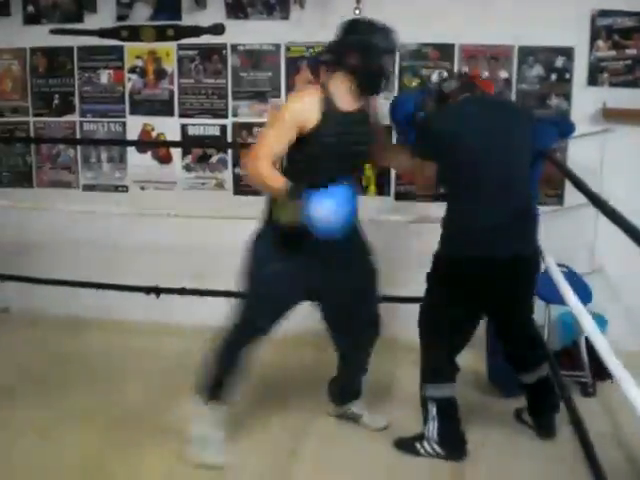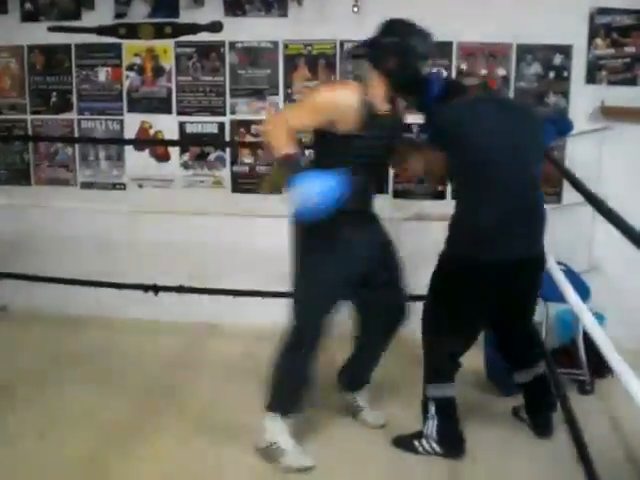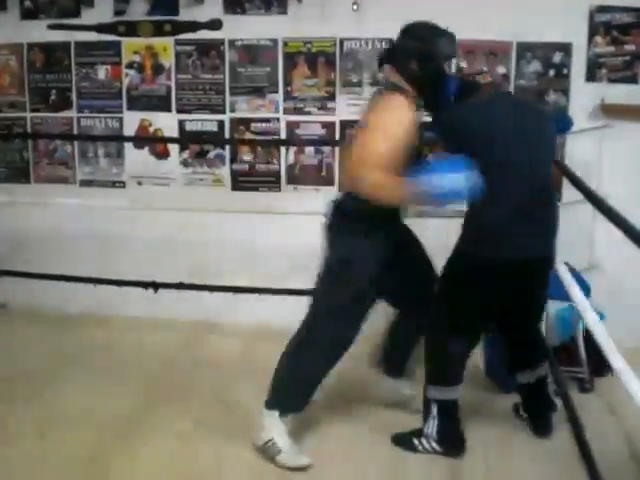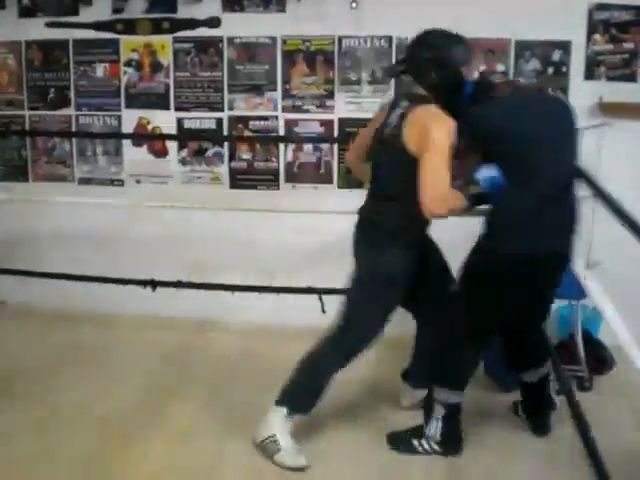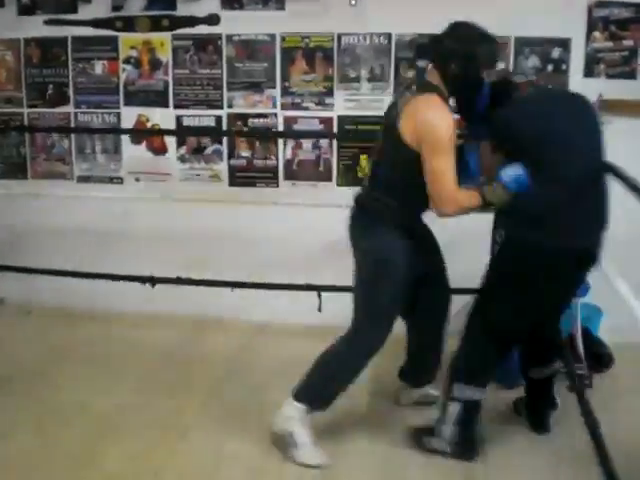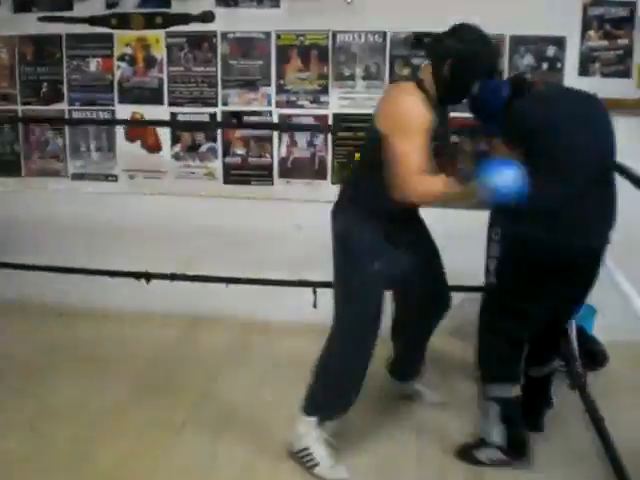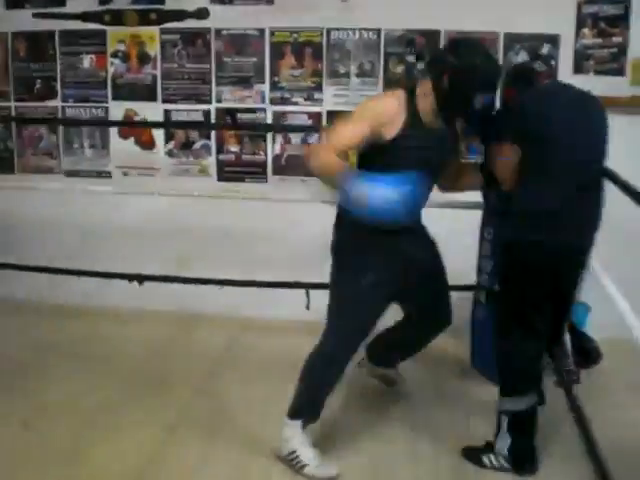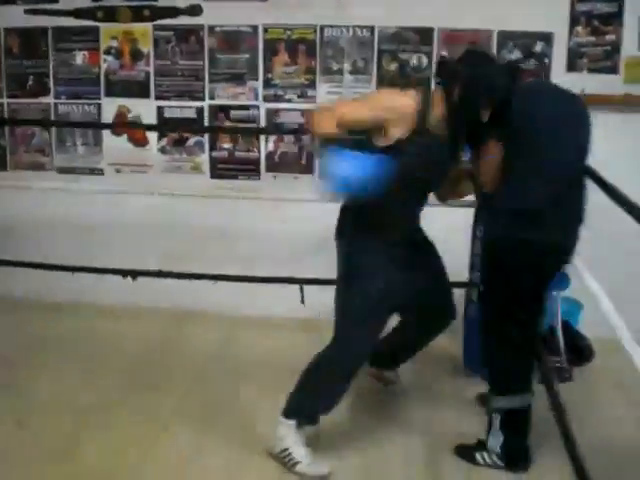
dt=0.1s
person 1, frame 1
left shoulder: (365, 110)
right shoulder: (307, 102)
right elbow: (257, 165)
right wrist: (294, 199)
left hip: (338, 233)
right hip: (288, 234)
left knee: (361, 323)
right knee: (252, 322)
left ankle: (347, 399)
right ankle: (208, 412)
person 1, frame 2
left shoulder: (392, 107)
right shoulder: (343, 98)
right elbow: (276, 126)
right wrist: (291, 168)
left hip: (361, 224)
right hip: (326, 231)
left knee: (388, 310)
right knee: (309, 324)
left ankle: (353, 391)
right ankle: (275, 426)
person 1, frame 3
left shoulder: (395, 102)
right shoulder: (398, 110)
right elbow: (363, 178)
right wrist: (414, 187)
left hip: (380, 227)
right hip: (358, 233)
left knee: (422, 295)
right knee: (330, 326)
left ankle: (393, 375)
right ankle: (272, 425)
person 1, frame 4
left shoulder: (400, 108)
right shoulder: (437, 123)
left elbow: (355, 160)
right elbow: (433, 204)
right wrist: (473, 196)
left hip: (396, 233)
right hip: (391, 241)
left knee: (441, 306)
right knee: (354, 334)
left ankle: (419, 385)
right ankle: (276, 423)
person 1, frame 5
left shoulder: (422, 100)
right shoulder: (434, 114)
right elbow: (446, 201)
right wrist: (494, 194)
left hip: (403, 223)
right hip: (382, 230)
left knee: (432, 303)
right knee: (372, 329)
left ankle: (417, 384)
right ankle: (294, 417)
person 1, frame 6
left shoulder: (427, 99)
right shoulder: (409, 102)
right elbow: (411, 185)
right wrist: (469, 187)
left hip: (400, 222)
right hip: (364, 223)
left knee: (431, 299)
right knee: (356, 325)
left ankle: (404, 377)
right ankle: (309, 431)
person 1, frame 7
left shoulder: (448, 120)
right shoulder: (391, 108)
left elbow: (445, 173)
right elbow: (320, 156)
right wrist: (353, 183)
left hip: (407, 233)
right hip: (365, 235)
left knee: (433, 314)
right knee: (347, 330)
left ankle: (381, 359)
right ankle: (294, 434)
person 1, frame 8
left shoulder: (449, 134)
right shoulder: (400, 106)
left elbow: (435, 185)
right elbow: (323, 118)
left hip: (404, 236)
right hip: (367, 234)
left knee: (437, 311)
right knee: (353, 340)
left ankle: (380, 362)
right ankle: (289, 430)
person 2, frame 1
left shoulder: (436, 120)
right shoulder: (520, 117)
left elbow: (426, 177)
left wrist: (407, 141)
left hip: (467, 250)
right hip: (522, 249)
left knee: (439, 334)
right knee: (519, 329)
left ankle: (443, 435)
right ankle: (544, 413)
person 2, frame 2
left shoulder: (449, 115)
right shoulder: (529, 118)
left elbow: (436, 165)
left hip: (474, 251)
right hip: (527, 250)
left knee: (443, 335)
right knee: (518, 328)
left ankle: (441, 434)
right ankle: (541, 412)
person 2, frame 3
left shoulder: (463, 114)
right shoulder: (539, 116)
left hip: (486, 250)
right hip: (538, 251)
left knee: (448, 332)
right knee: (523, 328)
left ankle: (442, 431)
right ankle: (539, 411)
person 2, frame 4
left shoulder: (482, 115)
right shoulder: (556, 107)
left hip: (510, 246)
right hip: (555, 245)
left knee: (462, 333)
right knee: (526, 327)
left ankle: (441, 432)
right ankle: (537, 412)
person 2, frame 5
left shoulder: (509, 117)
right shoulder: (582, 107)
left elbow: (493, 165)
left hip: (534, 241)
right hip: (582, 241)
left knee: (487, 330)
right knee: (543, 324)
left ankle: (456, 431)
right ankle: (539, 409)
person 2, frame 6
left shoulder: (522, 112)
right shoulder: (594, 107)
left wrist: (493, 127)
left hip: (541, 238)
right hip: (590, 240)
left knee: (501, 325)
right knee: (549, 324)
left ankle: (504, 439)
right ankle: (533, 408)
person 2, frame 7
left shoulder: (521, 107)
right shoulder: (593, 107)
left elbow: (507, 179)
left wrist: (495, 143)
left hip: (532, 237)
right hip: (577, 238)
left knee: (518, 334)
right knee: (543, 326)
left ankle: (515, 448)
right ankle: (524, 402)
person 2, frame 8
left shoulder: (507, 104)
right shoulder: (575, 107)
left elbow: (487, 181)
left wrist: (483, 144)
left hip: (515, 235)
right hip: (560, 235)
left knee: (504, 332)
right knee: (522, 325)
left ankle: (507, 446)
right ankle: (509, 400)
